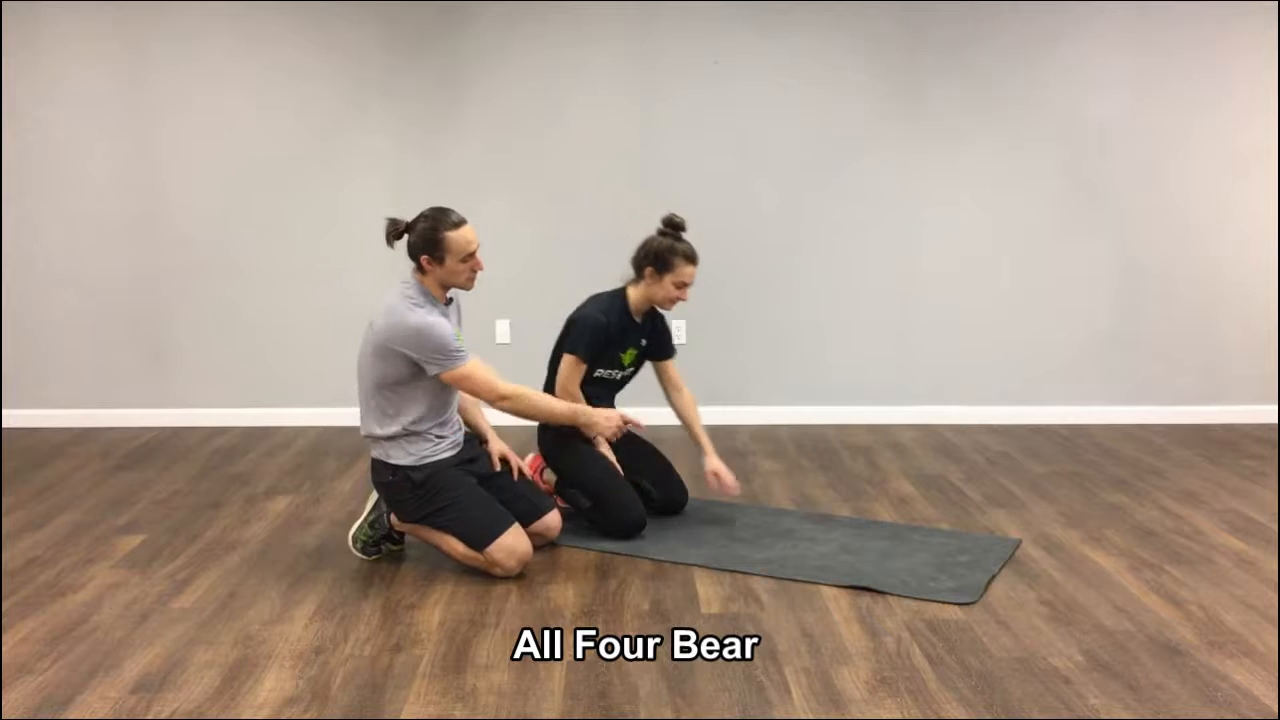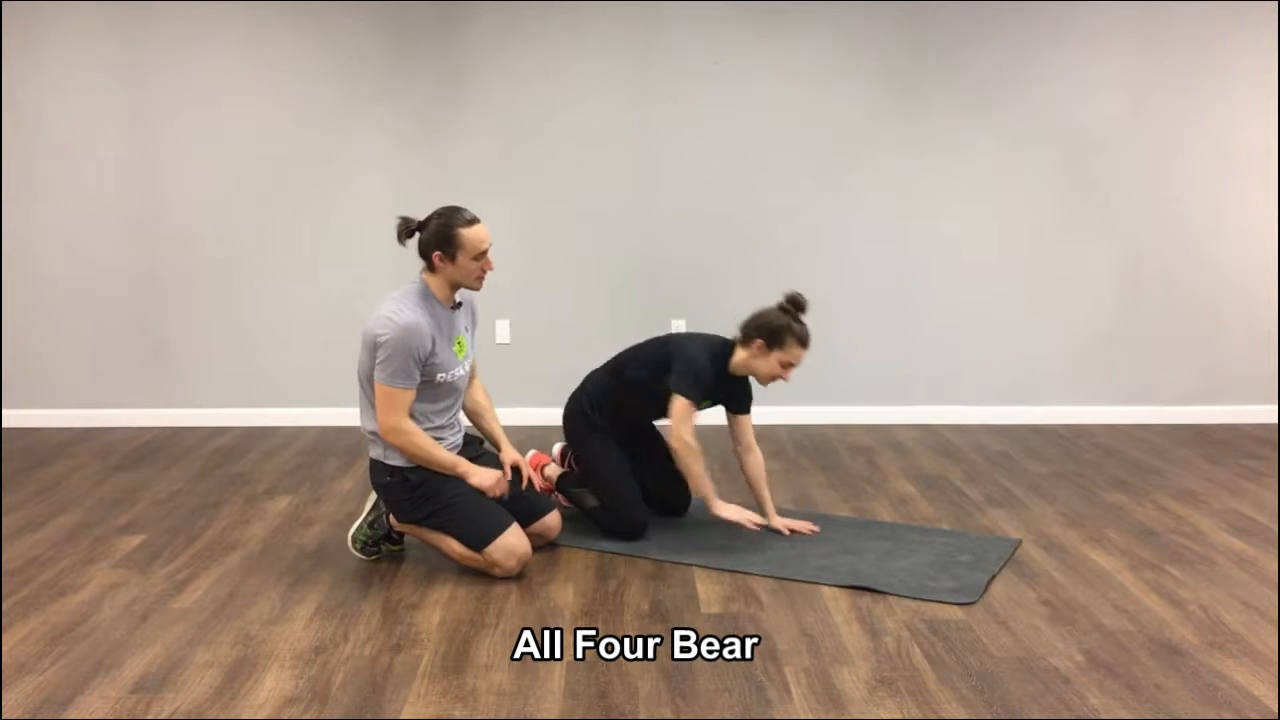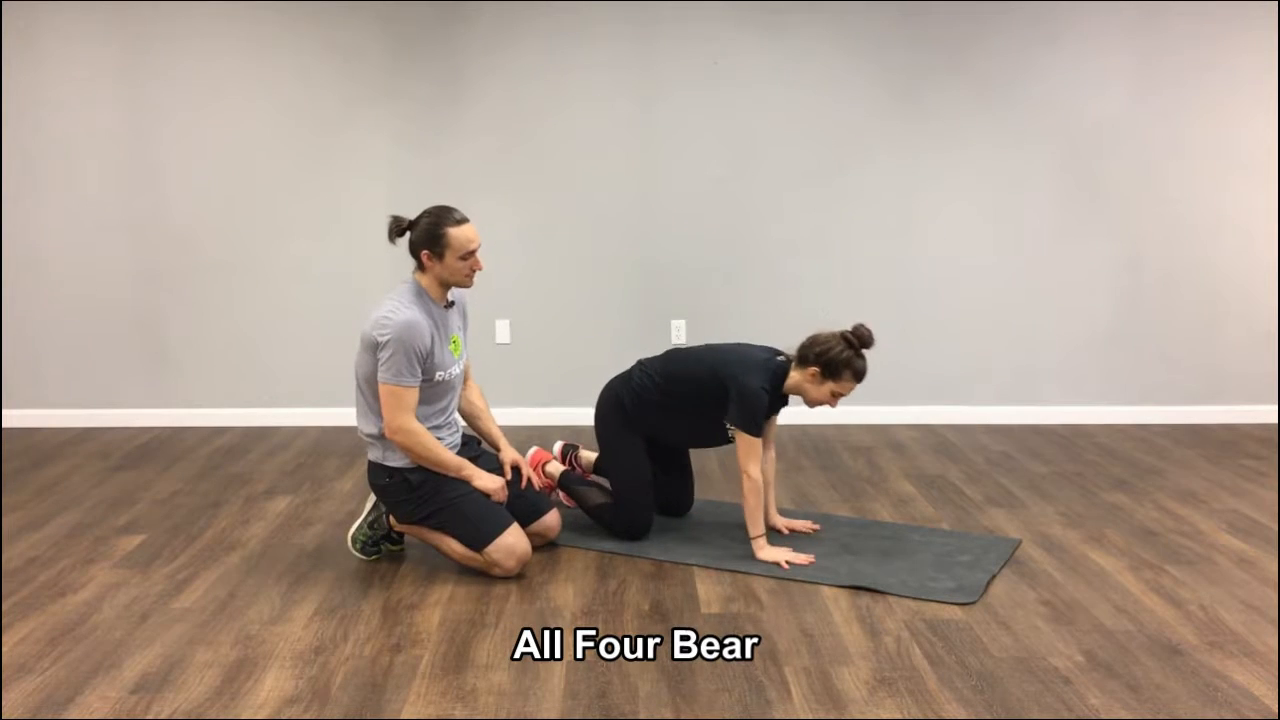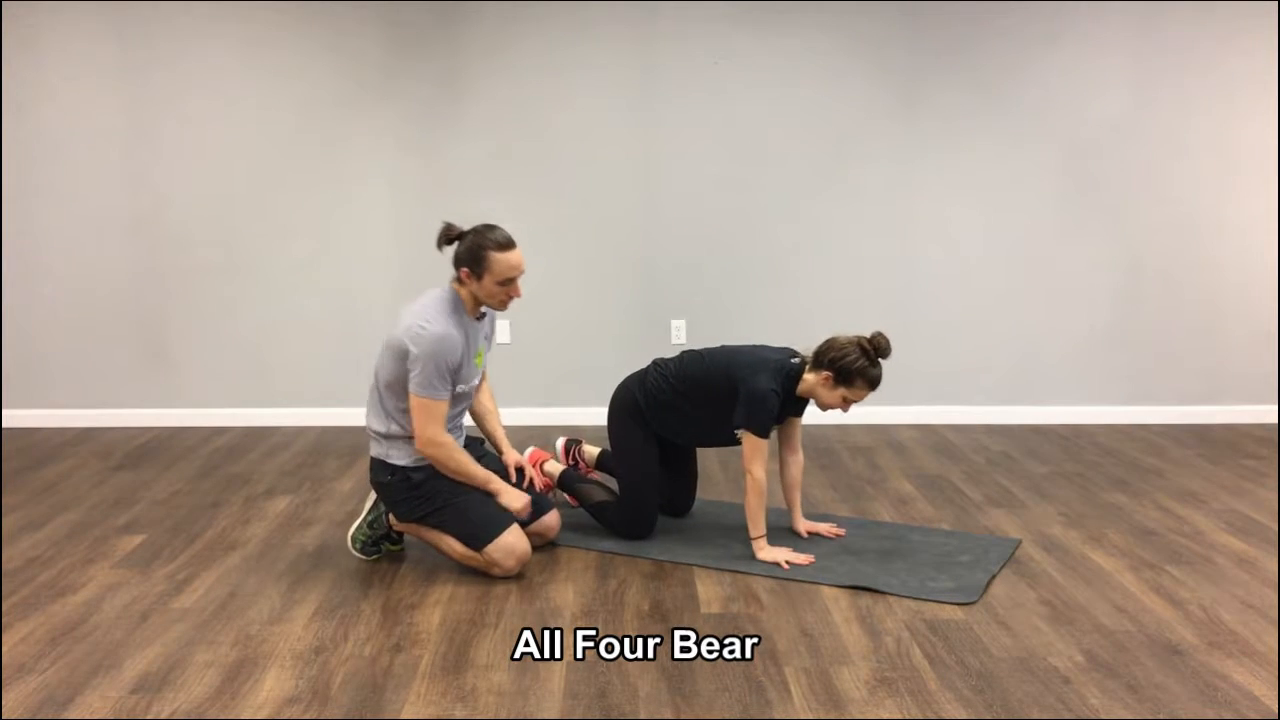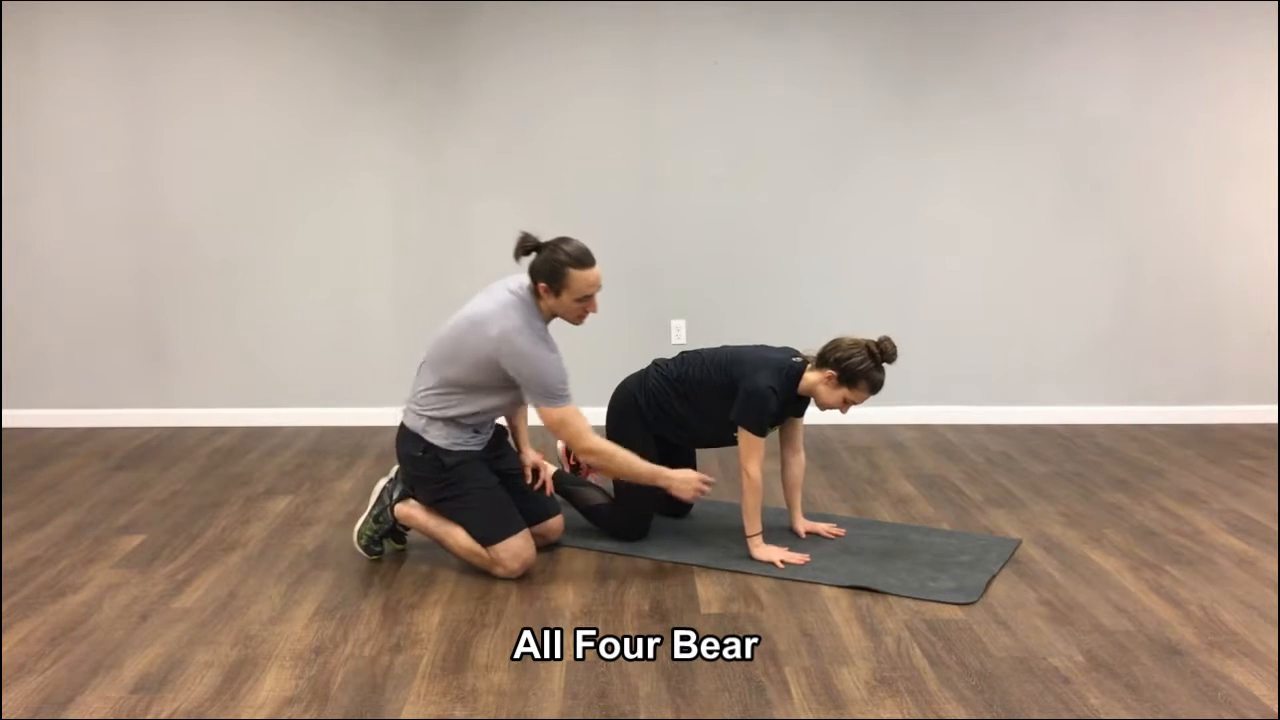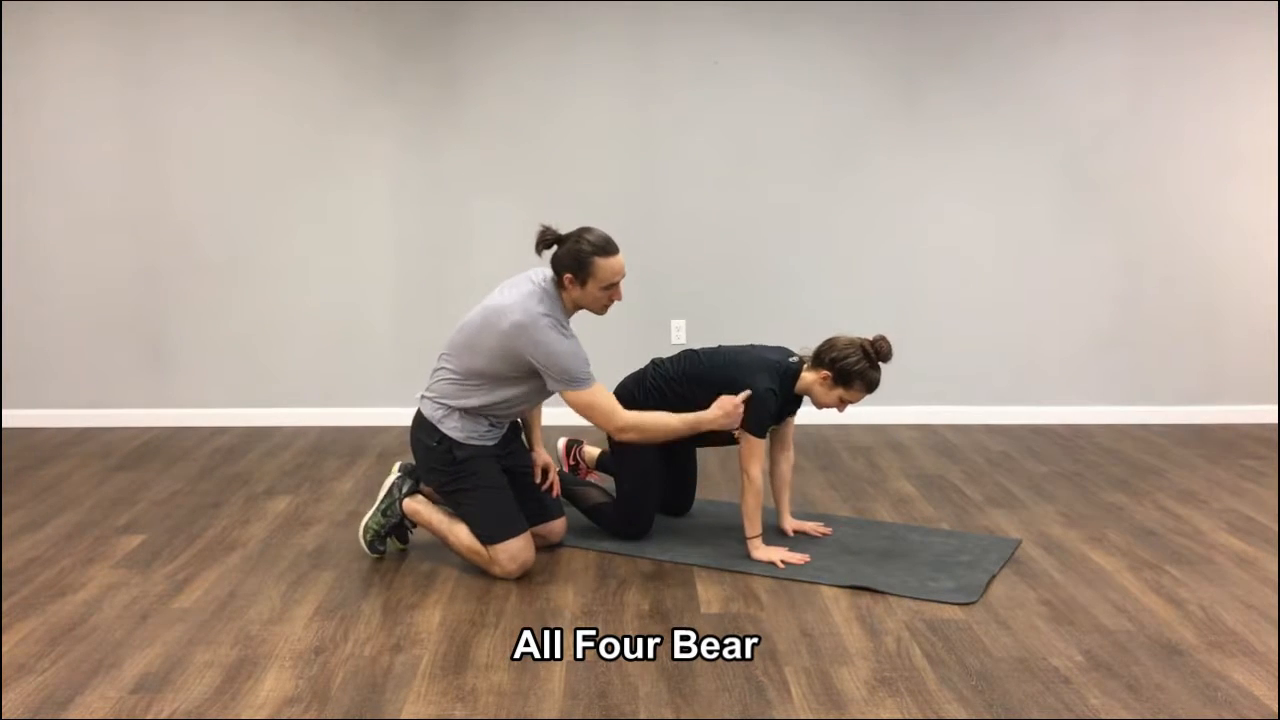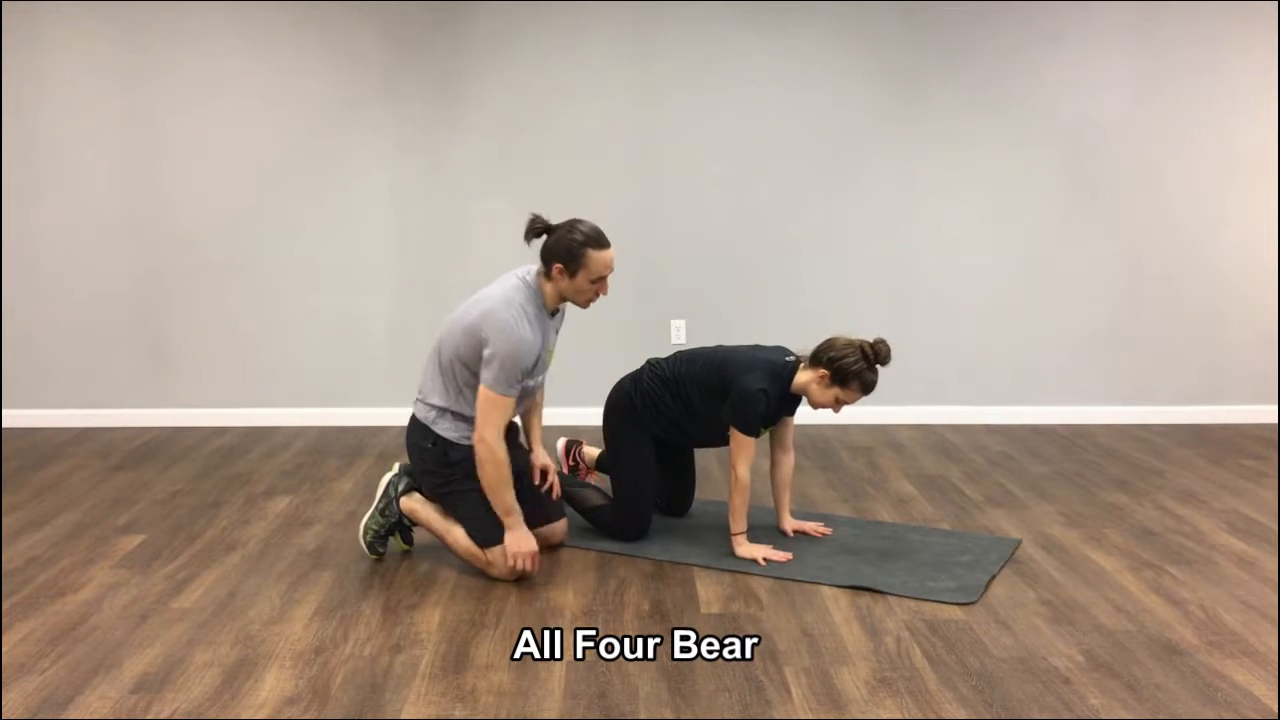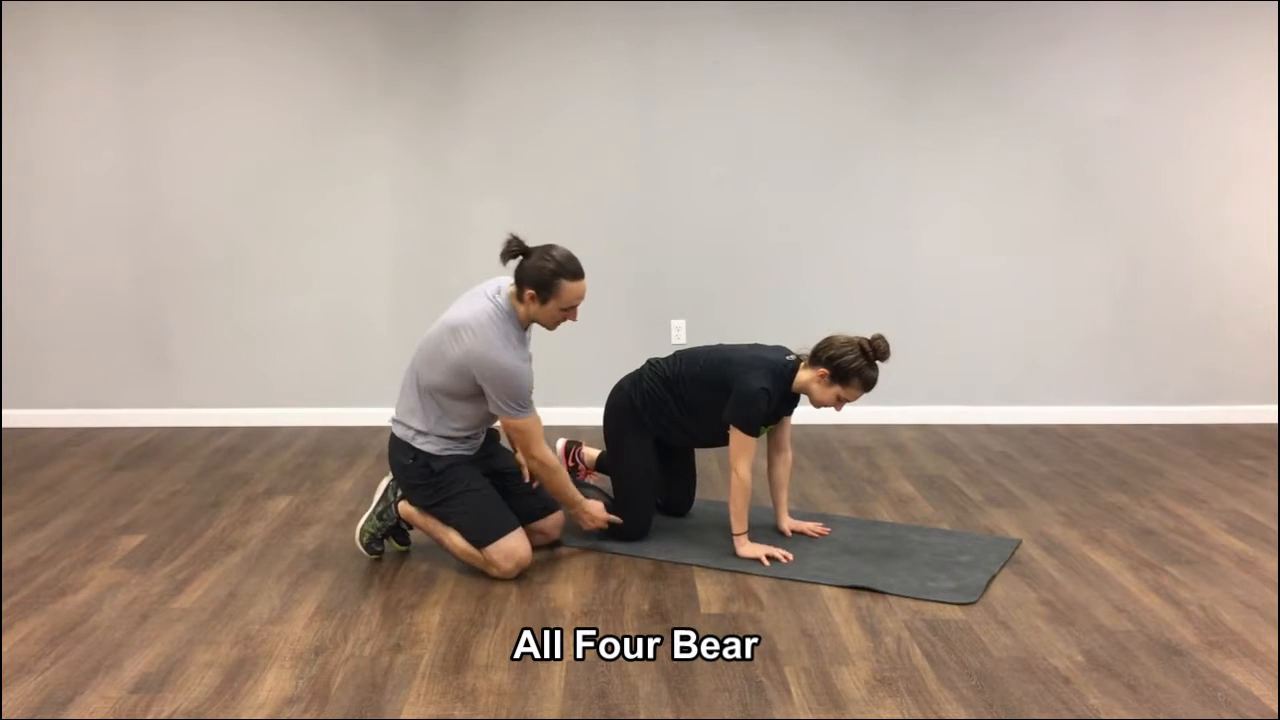
dt=0.5s
person 1, frame 1
left shoulder: (442, 298)
right shoulder: (415, 321)
right elbow: (501, 395)
left wrist: (489, 437)
right wrist: (585, 417)
left hip: (455, 446)
right hip: (415, 467)
left knee: (547, 526)
right knee: (511, 556)
left ankle: (425, 513)
right ankle: (397, 519)
person 1, frame 2
left shoulder: (463, 302)
right shoulder: (406, 324)
right elbow: (394, 428)
left wrist: (503, 445)
right wrist: (467, 471)
left hip: (455, 446)
right hip: (410, 467)
left knee: (547, 526)
right knee: (511, 556)
left ankle: (425, 515)
right ankle: (397, 519)
person 1, frame 3
left shoulder: (454, 300)
right shoulder: (404, 323)
right elbow: (400, 429)
left wrist: (502, 446)
right wrist: (472, 475)
left hip: (453, 446)
right hip: (408, 469)
left knee: (547, 525)
right knee: (510, 555)
left ankle: (420, 514)
right ankle: (396, 519)
person 1, frame 4
left shoulder: (481, 309)
right shoulder: (436, 334)
right elbow: (429, 442)
left wrist: (504, 447)
right wrist: (497, 489)
left hip: (452, 447)
right hip: (410, 466)
left knee: (545, 525)
right knee: (510, 555)
left ankle: (417, 510)
right ankle: (397, 517)
person 1, frame 5
left shoulder: (519, 290)
right shoulder: (528, 344)
right elbow: (587, 446)
left wrist: (523, 446)
right wrist: (668, 478)
left hip: (478, 433)
right hip: (438, 446)
left knee: (550, 529)
right knee: (515, 559)
left ankle: (429, 492)
right ankle: (403, 509)
person 1, frame 6
left shoulder: (540, 285)
right shoulder: (545, 331)
right elbow: (621, 426)
left wrist: (535, 445)
right wrist: (708, 417)
left hip: (494, 428)
right hip: (450, 438)
left knee: (550, 531)
right knee: (513, 561)
left ankle: (430, 487)
right ankle: (408, 504)
person 1, frame 7
left shoulder: (547, 294)
right shoulder: (514, 326)
right elbow: (487, 441)
left wrist: (536, 447)
right wrist: (514, 525)
left hip: (489, 429)
right hip: (446, 440)
left knee: (553, 530)
right knee: (509, 562)
left ankle: (431, 486)
right ankle: (406, 502)
person 1, frame 8
left shoulder: (504, 291)
right shoulder: (501, 354)
right elbow: (537, 454)
left wrist: (519, 447)
right wrist: (581, 507)
left hip: (471, 439)
right hip: (428, 455)
left knee: (548, 527)
right knee: (511, 559)
left ankle: (436, 503)
right ankle: (403, 508)
person 2, frame 1
left shoulder: (653, 324)
right shoulder: (596, 318)
left elbow: (677, 391)
right elbow: (565, 390)
left wrist: (709, 454)
right wrist: (598, 444)
right hip: (567, 432)
left knee: (674, 498)
right knee: (628, 520)
left ankle: (594, 476)
right ankle: (552, 478)
person 2, frame 2
left shoulder: (737, 378)
right shoulder: (697, 359)
left elbow: (748, 449)
right elbow: (680, 438)
left wrist: (769, 514)
right wrist: (715, 503)
left hip: (631, 422)
right hip: (590, 417)
left knee: (675, 503)
right knee: (630, 523)
left ankle: (580, 460)
right ankle: (551, 473)
person 2, frame 3
left shoulder: (779, 374)
right shoulder: (753, 384)
left elbow: (766, 450)
right elbow: (750, 471)
left wrist: (772, 515)
right wrist: (760, 545)
left hip: (656, 416)
right hip: (623, 411)
left knee: (677, 505)
right knee: (634, 524)
left ankle: (579, 459)
right ankle: (550, 468)
person 2, frame 4
left shoulder: (796, 378)
right shoulder: (764, 386)
left elbow: (791, 453)
right elbow: (755, 472)
left wrist: (797, 518)
right wrist: (760, 545)
left hip: (669, 415)
right hip: (637, 408)
left knee: (677, 505)
right knee: (635, 524)
left ankle: (580, 453)
right ankle: (549, 470)
person 2, frame 5
left shoulder: (798, 377)
right shoulder: (765, 385)
left elbow: (793, 453)
right elbow: (750, 470)
left wrist: (797, 518)
right wrist: (756, 544)
left hip: (669, 417)
right hip: (637, 409)
left knee: (677, 507)
right knee: (631, 525)
left ankle: (582, 454)
person 2, frame 6
left shoulder: (793, 375)
right shoulder: (762, 387)
left elbow: (782, 451)
right elbow: (751, 472)
left wrist: (785, 517)
right wrist: (756, 545)
left hip: (670, 416)
right hip: (638, 409)
left knee: (677, 505)
right knee: (633, 525)
left ankle: (582, 455)
person 2, frame 7
left shoulder: (790, 375)
right shoulder: (756, 387)
left elbow: (783, 452)
right elbow: (740, 469)
left wrist: (785, 517)
right wrist: (740, 541)
left hip: (666, 417)
right hip: (633, 410)
left knee: (676, 505)
right knee: (631, 526)
left ankle: (583, 456)
person 2, frame 8
left shoulder: (790, 375)
right shoulder: (757, 385)
left elbow: (780, 453)
right elbow: (739, 469)
left wrist: (783, 517)
right wrist: (742, 542)
left hip: (667, 416)
right hip: (633, 410)
left knee: (677, 505)
right knee: (632, 526)
left ankle: (583, 456)
